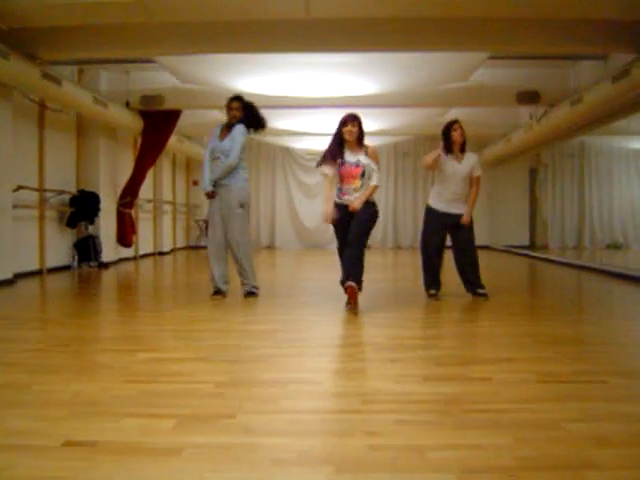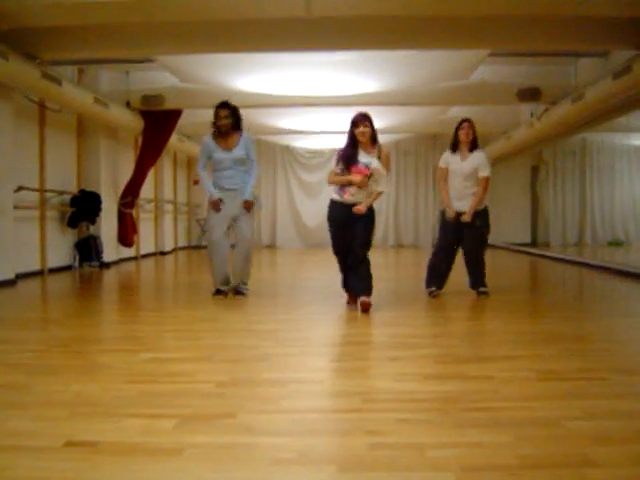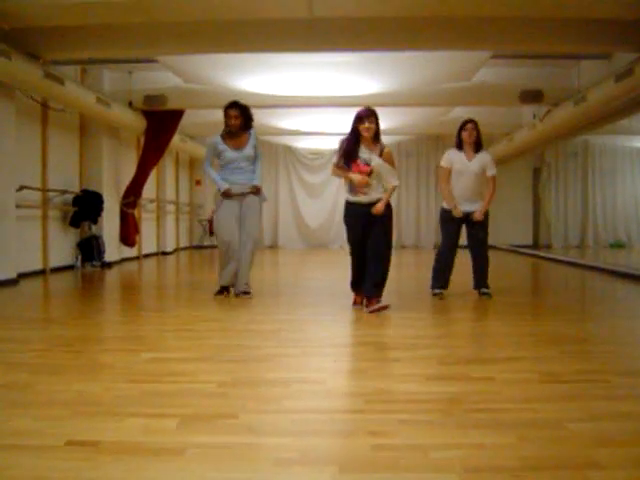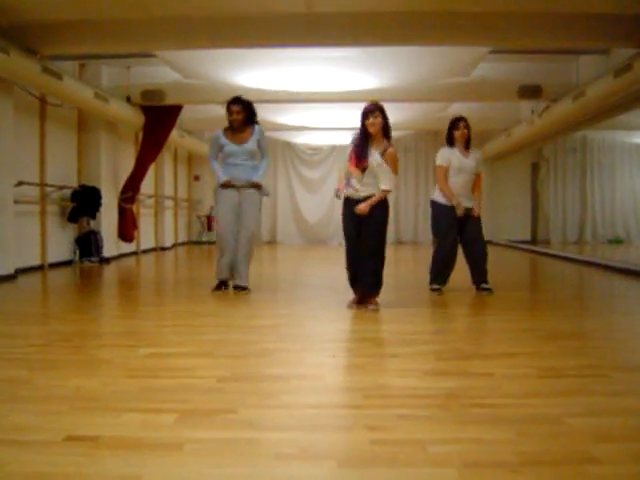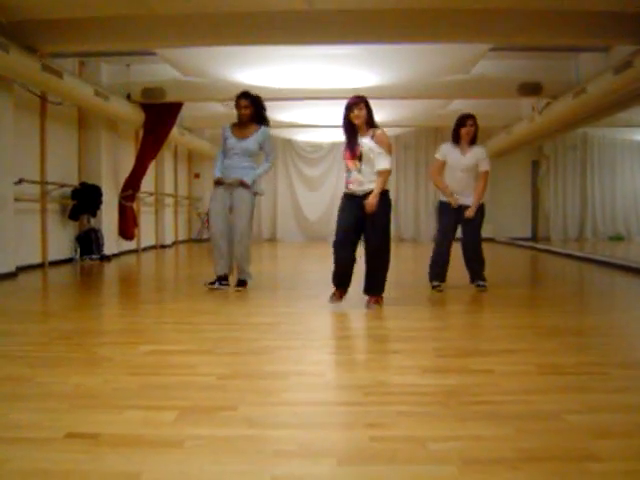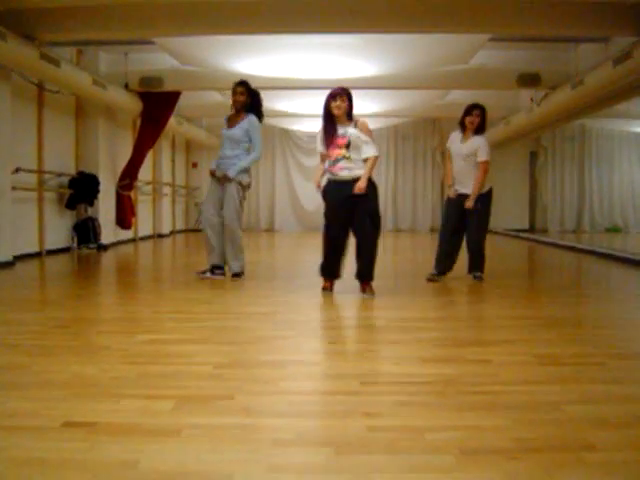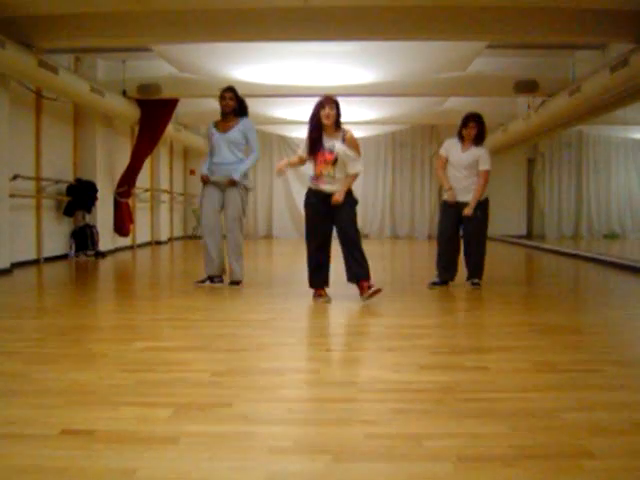
dt=0.4s
person 1, frame 1
left shoulder: (369, 152)
right shoulder: (334, 153)
left elbow: (375, 181)
right elbow: (330, 181)
left wrist: (360, 201)
right wrist: (328, 206)
left hip: (364, 206)
right hip: (341, 208)
left knee: (355, 242)
right knee: (345, 248)
left ankle: (352, 283)
right ankle: (351, 292)
person 1, frame 2
left shoulder: (382, 154)
right shoulder: (346, 152)
left elbow: (380, 186)
right elbow: (331, 178)
left wrist: (365, 204)
right wrist: (351, 178)
left hip: (363, 208)
right hip: (339, 208)
left knee: (359, 252)
right knee: (342, 251)
left ankle: (363, 294)
right ankle: (352, 291)
person 1, frame 3
left shoulder: (384, 152)
right shoulder: (348, 146)
left elbow: (392, 182)
right elbow: (335, 169)
left wrist: (383, 202)
right wrist: (352, 176)
left hip: (378, 207)
right hip: (354, 207)
left knee: (378, 251)
right knee: (357, 251)
left ankle: (372, 296)
right ankle: (359, 291)
person 1, frame 4
left shoulder: (388, 151)
right shoulder: (358, 141)
left elbow: (387, 186)
left wrist: (368, 204)
right wrist: (342, 183)
left hip: (374, 205)
right hip: (351, 203)
left knee: (372, 249)
right knee: (353, 250)
left ankle: (370, 295)
right ankle: (359, 292)
person 1, frame 5
left shoulder: (378, 135)
right shoulder: (350, 138)
left elbow: (385, 168)
left wrist: (375, 195)
left hip: (373, 197)
right hip: (351, 198)
left knee: (376, 246)
right knee: (342, 239)
left ankle: (375, 293)
right ankle: (340, 287)
person 1, frame 6
left shoulder: (359, 126)
right shoulder: (325, 132)
left elbow: (372, 155)
right elbow: (324, 160)
left wrist: (364, 179)
right wrist: (318, 177)
left hip: (360, 185)
right hip: (335, 186)
left knee: (366, 233)
right knee: (333, 233)
left ankle: (365, 281)
right ankle: (328, 278)
person 1, frame 7
left shoulder: (347, 137)
right shoulder: (313, 136)
left elbow: (355, 169)
right elbow: (302, 158)
left wrist: (342, 191)
right wrist: (286, 162)
left hip: (341, 196)
right hip: (316, 196)
left knee: (350, 237)
right knee: (317, 242)
left ankle: (363, 283)
right ankle: (319, 287)
person 2, frame 1
left shoulder: (240, 129)
right shoulder: (218, 129)
left elbow: (232, 160)
right elbow: (208, 157)
left wrist: (212, 180)
right wrist: (206, 185)
left hip: (235, 189)
right hip: (218, 189)
left knee: (237, 238)
right knee: (216, 238)
left ankle: (250, 285)
right ankle: (220, 285)
person 2, frame 2
left shoulder: (245, 138)
right shoulder: (208, 141)
left elbow: (254, 167)
right elbow: (201, 170)
left wrist: (248, 195)
right wrist: (212, 194)
left hip: (242, 195)
right hip: (220, 197)
left knee: (245, 239)
right knee: (216, 240)
left ankle: (239, 284)
right ankle: (222, 285)
person 2, frame 3
left shoulder: (252, 135)
right shoulder: (216, 141)
right elbow: (208, 166)
left wrist: (257, 181)
right wrist: (221, 185)
left hip: (250, 192)
right hip: (228, 194)
left knee: (251, 237)
right knee: (227, 237)
left ankle: (242, 285)
right ankle: (226, 282)
person 2, frame 4
left shoulder: (257, 131)
right shoulder: (219, 135)
left elbow: (264, 157)
right elbow: (213, 159)
left wrist: (258, 178)
right wrist: (221, 178)
left hip: (250, 186)
right hip: (228, 186)
left knee: (249, 230)
right knee: (224, 229)
left ankle: (240, 280)
right ankle: (224, 277)
person 2, frame 5
left shoulder: (262, 132)
right shoulder: (227, 130)
left elbow: (268, 161)
left wrist: (251, 178)
right wrist: (216, 173)
left hip: (244, 185)
right hip: (223, 183)
left knee: (241, 230)
right knee: (217, 228)
left ankle: (242, 276)
right ankle: (222, 275)
person 2, frame 6
left shoulder: (251, 121)
right shoulder: (228, 120)
left elbow: (257, 152)
left wrist: (233, 171)
right wrist: (214, 165)
left hip: (237, 175)
right hip: (219, 174)
left knee: (231, 219)
right knee: (209, 215)
left ankle: (237, 268)
right ankle: (217, 265)
person 2, frame 7
left shoulder: (245, 123)
right shoulder: (213, 127)
left elbow: (255, 152)
left wrist: (238, 174)
right wrist: (204, 170)
left hip: (235, 181)
right hip: (213, 180)
left knee: (233, 225)
right knee: (208, 223)
left ankle: (236, 275)
right ankle: (215, 273)
person 3, frame 1
left shoulder: (472, 158)
right shoulder: (440, 157)
left elbow: (474, 187)
right elbow: (426, 164)
left wrist: (469, 212)
right wrist: (440, 149)
left hip: (461, 213)
right hip: (437, 210)
left knee: (467, 250)
right knee: (432, 249)
left ankle: (475, 286)
right ankle: (432, 287)
person 3, frame 2
left shoulder: (480, 157)
right shoulder: (448, 155)
left elbow: (483, 187)
right elbow: (442, 182)
left wrist: (470, 211)
right wrist: (448, 206)
left hip: (475, 211)
right hip: (451, 211)
left knee: (474, 250)
right knee: (443, 248)
left ankle: (479, 285)
right ankle: (434, 284)
person 3, frame 3
left shoulder: (485, 157)
right shoulder: (451, 154)
left elbow: (491, 186)
right elbow: (443, 182)
left wrist: (482, 210)
right wrist: (453, 205)
left hip: (477, 210)
right hip: (451, 210)
left knee: (479, 249)
right knee: (447, 247)
left ankle: (482, 286)
right ankle: (438, 286)
person 3, frame 4
left shoulder: (475, 155)
right shoulder: (445, 152)
left elbow: (477, 183)
right elbow: (441, 181)
left wrist: (477, 205)
right wrist: (456, 203)
left hip: (468, 208)
right hip: (444, 206)
left knee: (477, 245)
right knee: (446, 246)
left ankle: (481, 281)
right ankle: (437, 282)
person 3, frame 5
left shoulder: (480, 152)
right shoulder: (446, 148)
left elbow: (483, 181)
right elbow: (434, 174)
left wrist: (474, 206)
right wrist: (450, 195)
left hip: (472, 205)
right hip: (447, 203)
left knee: (472, 243)
right knee: (443, 241)
left ankle: (478, 278)
right ankle: (436, 279)
person 3, frame 6
left shoulder: (481, 141)
right shoulder: (454, 136)
left elbow: (482, 172)
left wrist: (472, 198)
right wrist: (450, 186)
left hip: (478, 195)
right hip: (456, 193)
left knee: (475, 234)
right knee: (449, 230)
left ankle: (477, 270)
right ankle: (440, 269)
person 3, frame 7
left shoulder: (482, 151)
right shoulder: (449, 144)
left elbow: (483, 180)
right elbow: (440, 168)
left wrist: (472, 205)
right wrist: (448, 189)
left hip: (475, 202)
right hip: (451, 201)
left knee: (474, 241)
right knee: (445, 238)
left ankle: (475, 277)
right ankle: (443, 276)
